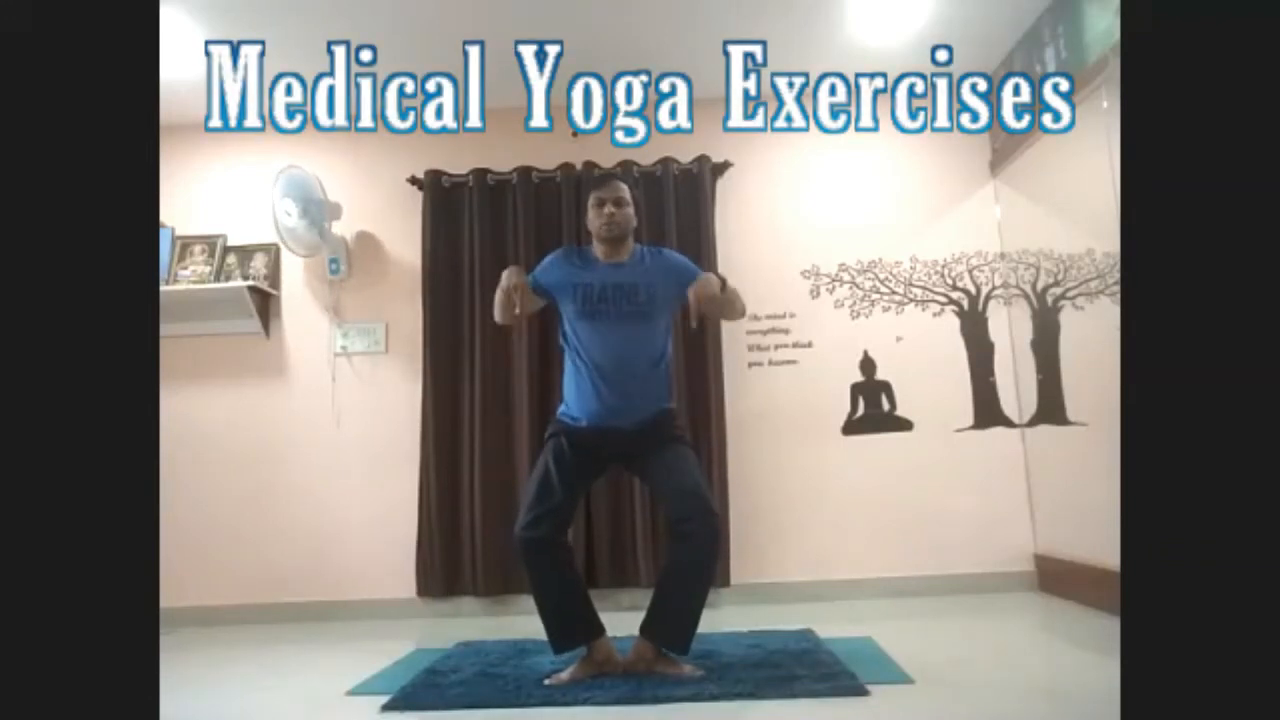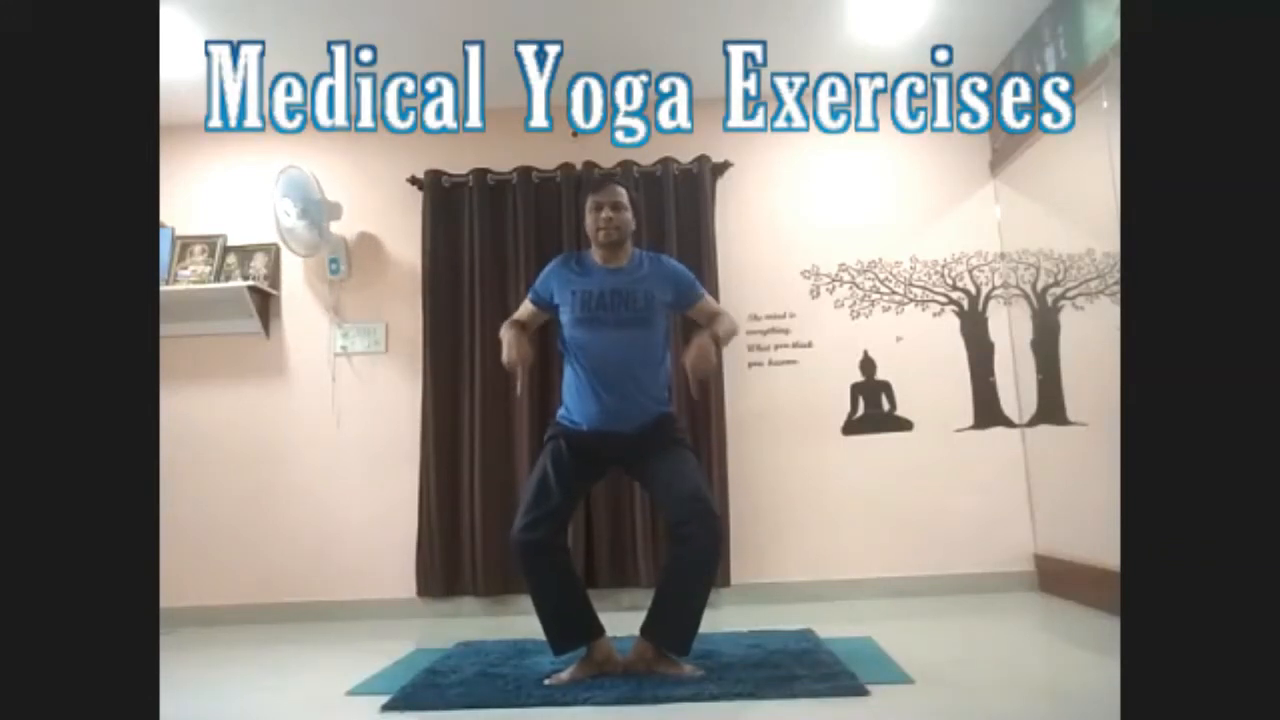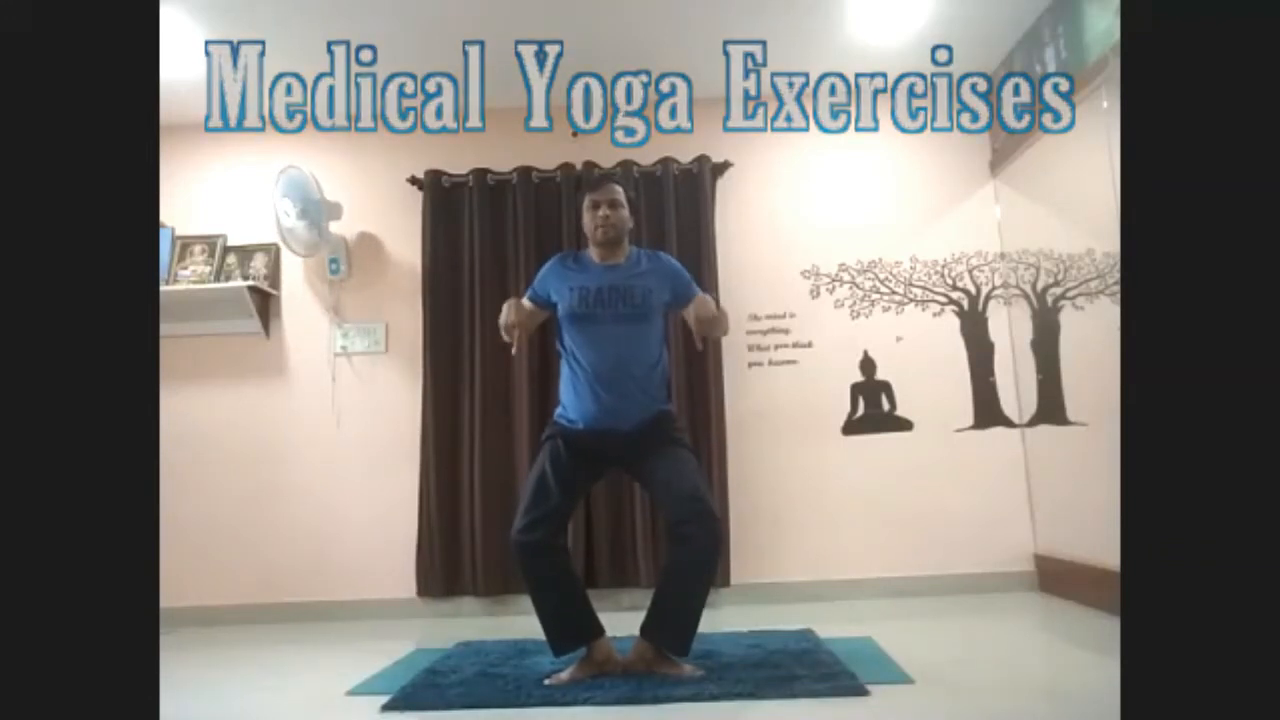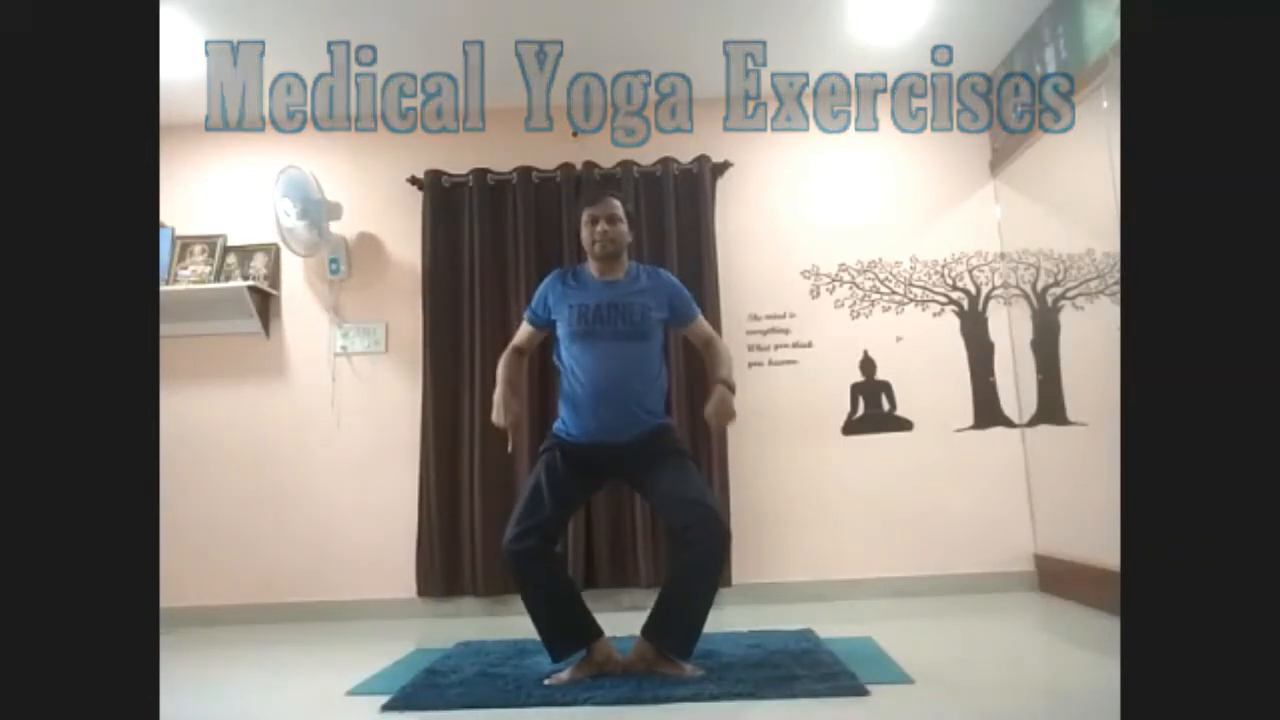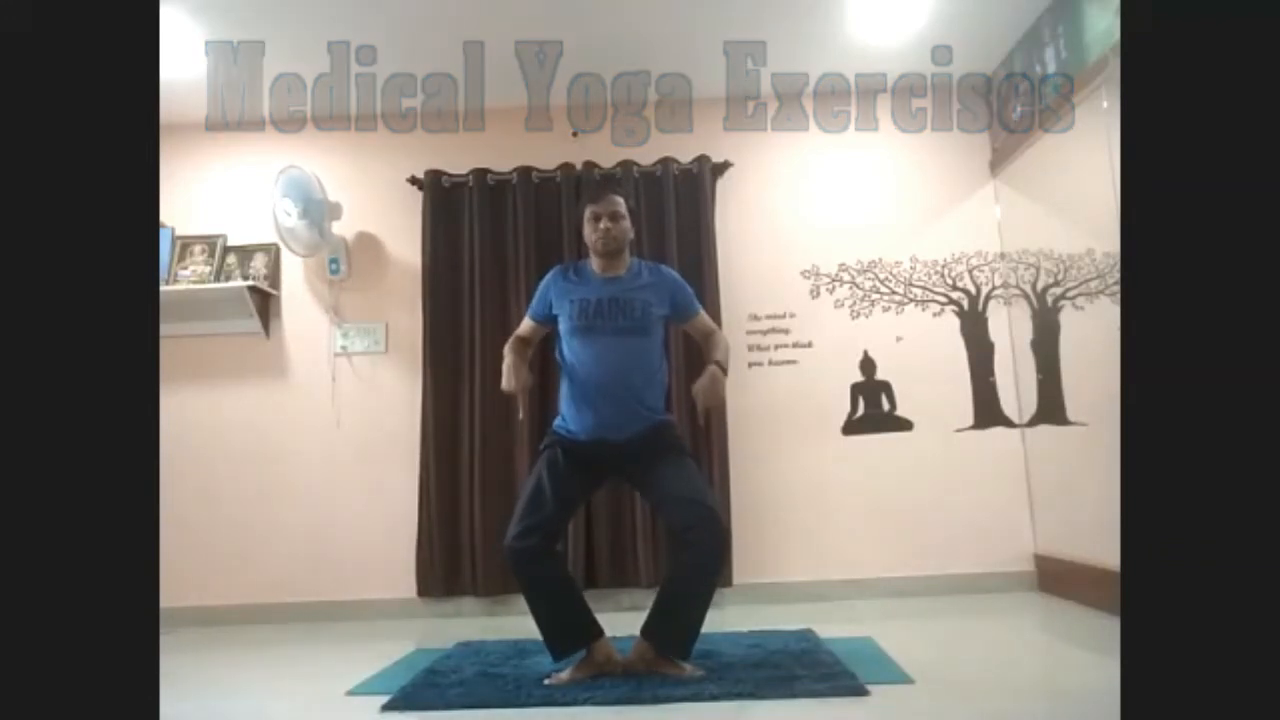
dt=0.4s
person 1, frame 1
left shoulder: (667, 266)
right shoulder: (561, 266)
left elbow: (735, 307)
right elbow: (505, 313)
left wrist: (716, 287)
right wrist: (508, 287)
left hip: (653, 426)
right hip: (577, 428)
left knee: (700, 525)
right knee: (534, 532)
left ankle: (653, 647)
right ankle: (595, 649)
person 1, frame 2
left shoulder: (666, 273)
right shoulder: (561, 274)
left elbow: (725, 321)
right elbow: (518, 323)
left wrist: (709, 338)
right wrist: (512, 338)
left hip: (653, 429)
right hip: (577, 432)
left knee: (701, 527)
right knee: (530, 535)
left ankle: (654, 646)
right ankle: (593, 648)
person 1, frame 3
left shoulder: (662, 270)
right shoulder: (559, 272)
left elbow: (716, 319)
right elbow: (519, 319)
left wrist: (708, 313)
right wrist: (511, 315)
left hip: (651, 427)
right hip: (575, 431)
left knee: (700, 527)
right knee: (530, 536)
left ankle: (655, 646)
right ankle: (593, 648)
person 1, frame 4
left shoulder: (661, 286)
right shoulder: (557, 288)
left elbow: (710, 342)
right elbow: (518, 348)
left wrist: (722, 386)
right wrist: (505, 394)
left hip: (650, 441)
right hip: (573, 444)
left knee: (709, 534)
right knee: (521, 544)
left ankle: (657, 647)
right ankle: (593, 649)
person 1, frame 5
left shoulder: (662, 282)
right shoulder: (559, 283)
left elbow: (711, 333)
right elbow: (521, 338)
left wrist: (715, 370)
right wrist: (512, 364)
left hip: (650, 437)
right hip: (574, 440)
left knee: (706, 532)
right knee: (523, 543)
left ankle: (656, 647)
right ankle: (593, 649)
